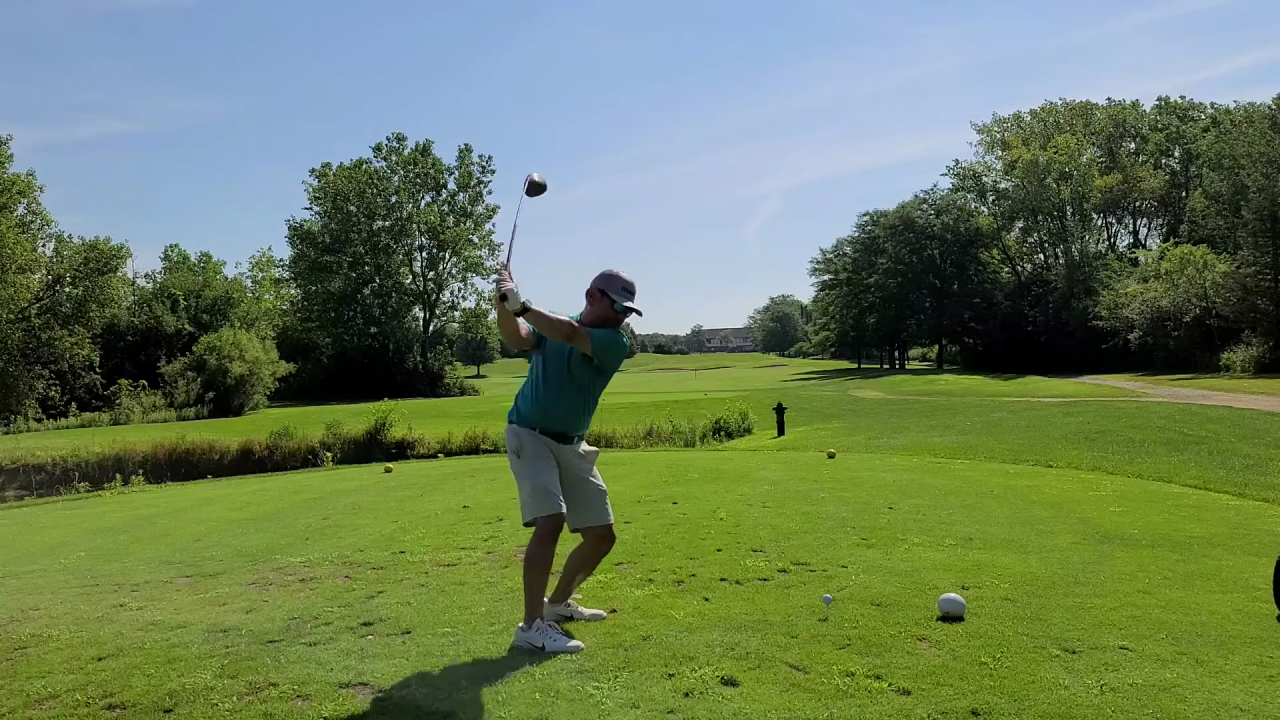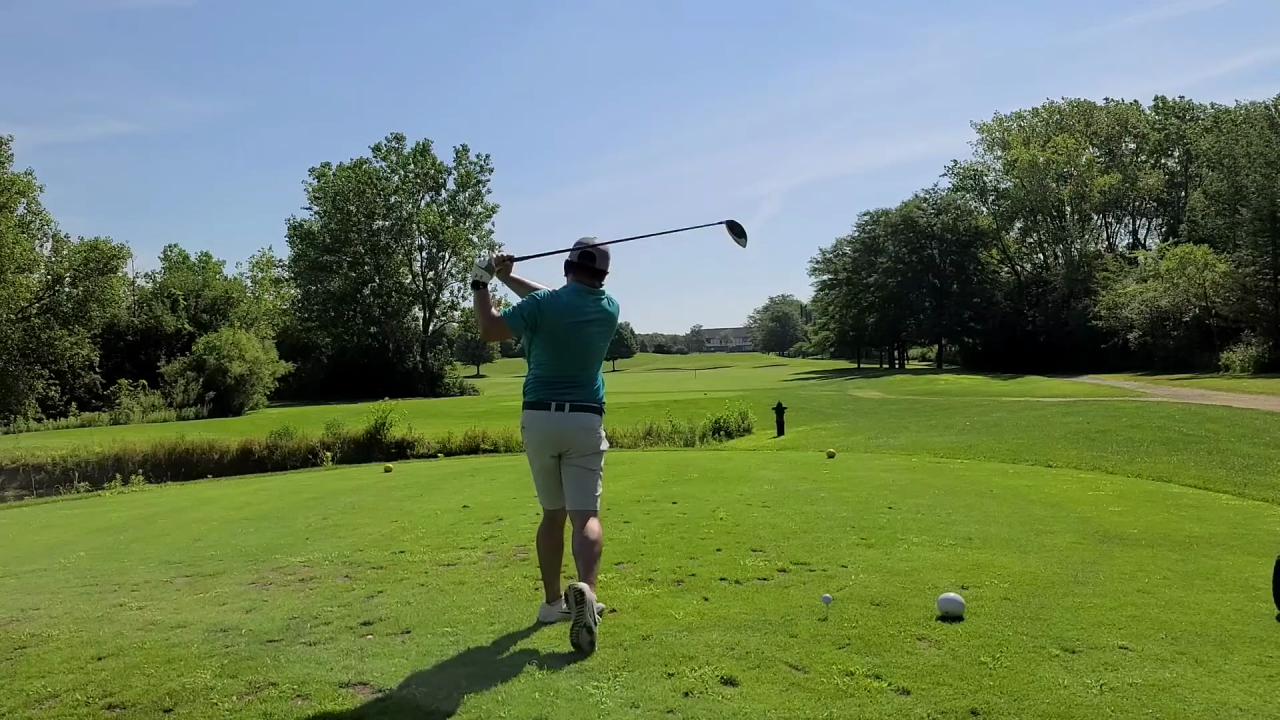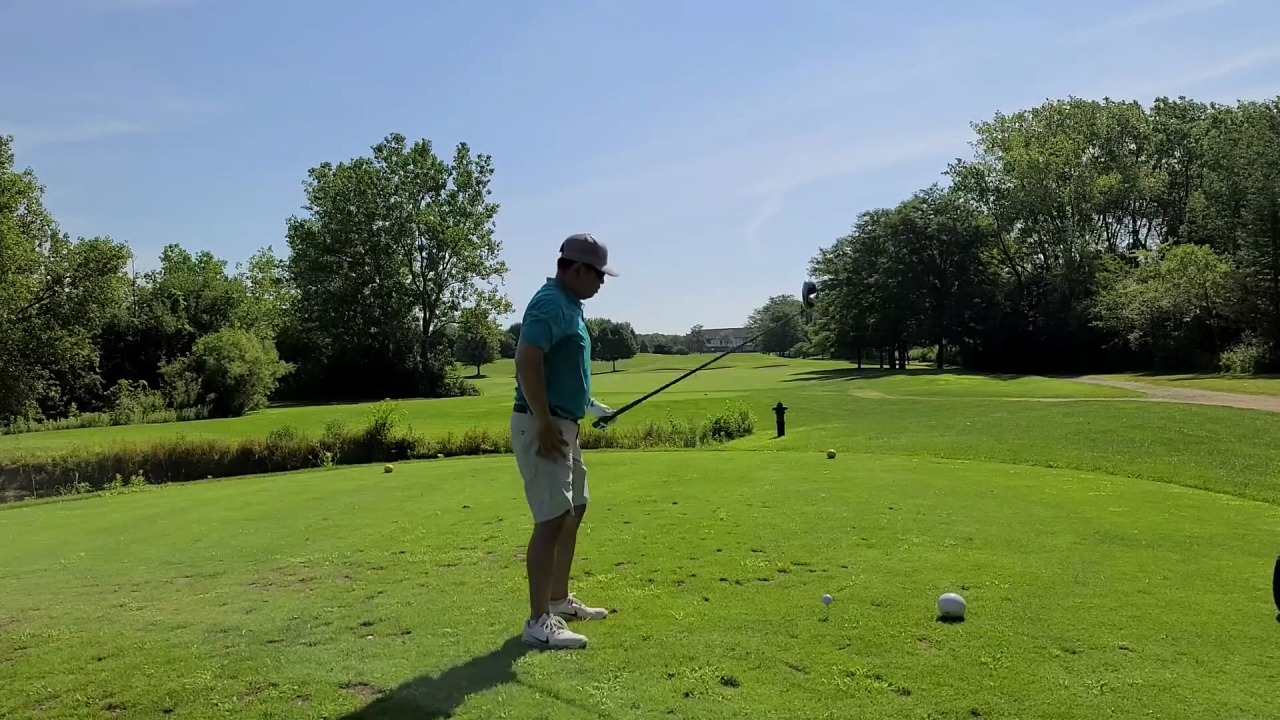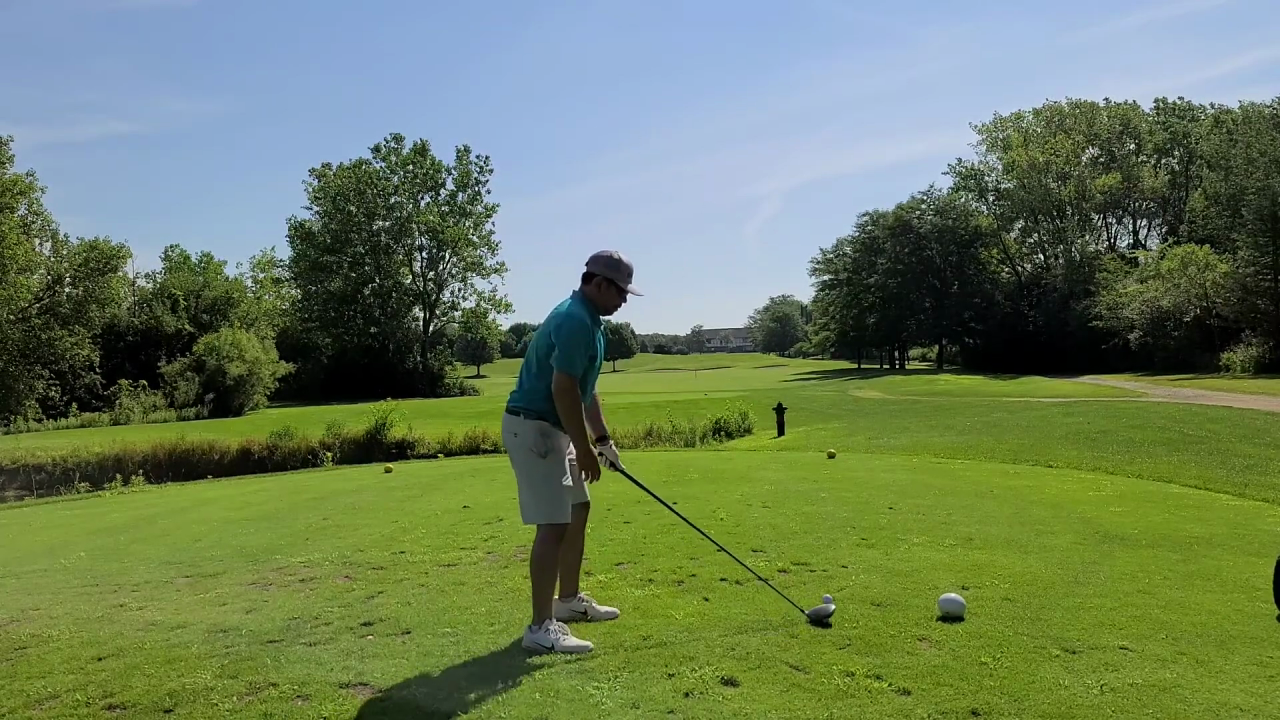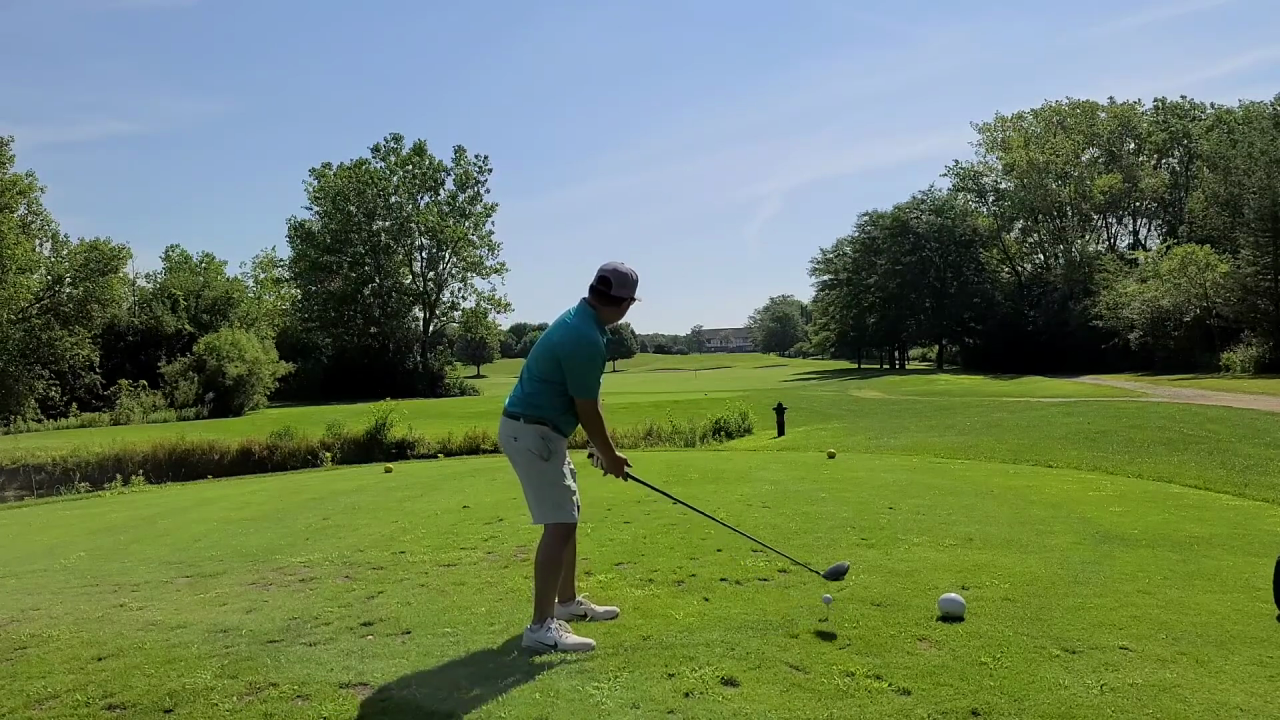
dt=1s
person 1, frame 1
left shoulder: (615, 343)
right shoulder: (550, 327)
left elbow: (572, 335)
right elbow: (516, 338)
left wrist: (523, 306)
right wrist: (505, 305)
left hip: (572, 446)
right hip: (529, 436)
left knee: (602, 535)
right knee: (550, 522)
left ankle: (559, 602)
right ankle: (532, 625)
person 1, frame 2
left shoulder: (545, 304)
right shoulder: (610, 308)
left elbow: (488, 330)
left wrist: (481, 283)
right wrist: (508, 277)
left hip: (540, 419)
right hip: (585, 422)
left knee: (554, 512)
right knee: (586, 514)
left ankle: (554, 601)
right ankle: (586, 590)
person 1, frame 3
left shoulder: (566, 304)
right shoulder: (552, 303)
right elbow: (526, 359)
left wrist: (588, 405)
right wrist: (545, 421)
left hip: (561, 424)
right hip: (543, 427)
left knee: (573, 511)
right knee: (552, 520)
left ankle: (559, 600)
right ankle: (539, 622)
person 1, frame 4
left shoulder: (589, 320)
right shoulder: (574, 320)
left elbow: (585, 389)
right elbow: (563, 388)
left wrist: (603, 439)
right wrist: (583, 448)
left hip: (552, 429)
right hip: (533, 428)
left knee: (577, 512)
right knee: (553, 524)
left ankle: (569, 599)
right ankle: (541, 627)
person 1, frame 5
left shoulder: (578, 320)
right shoulder: (586, 339)
left elbow: (586, 401)
right elbow: (586, 408)
left wrist: (602, 447)
right wrist: (609, 455)
left hip: (537, 430)
right hip: (532, 432)
left knee: (568, 517)
right knee: (559, 525)
left ankle: (567, 602)
right ankle: (541, 626)
